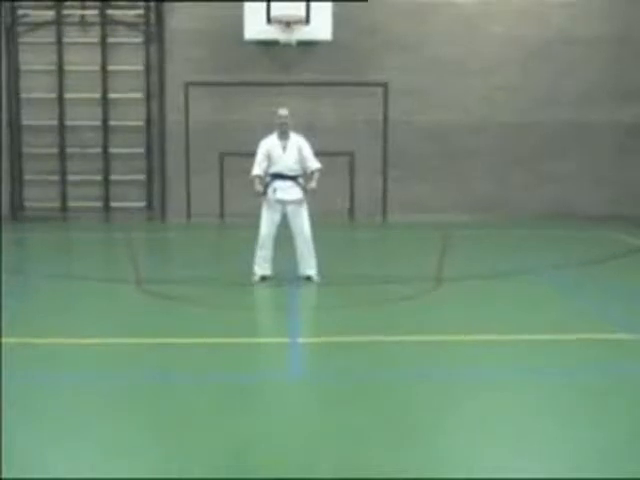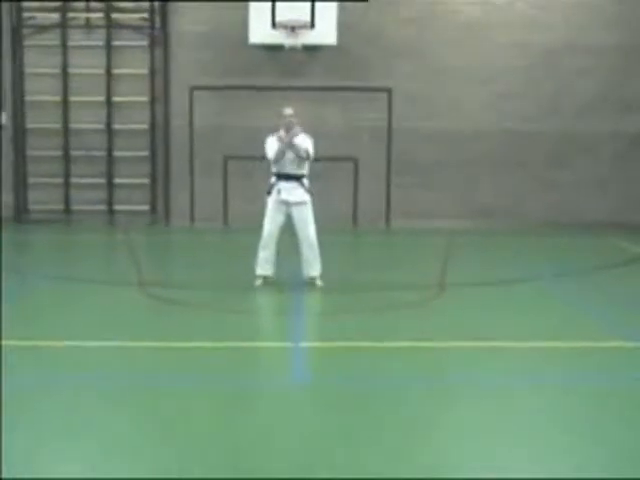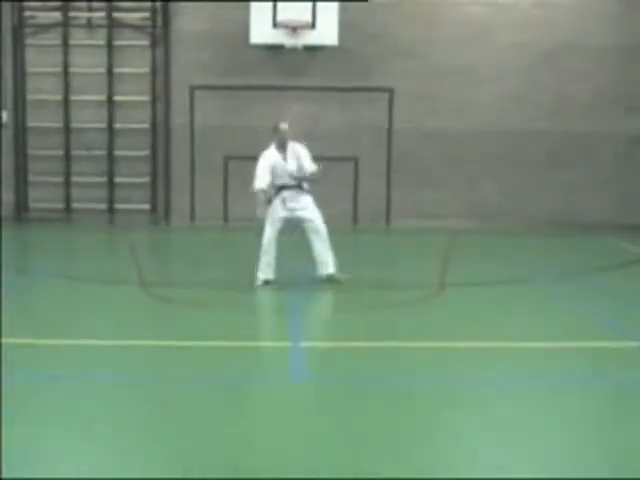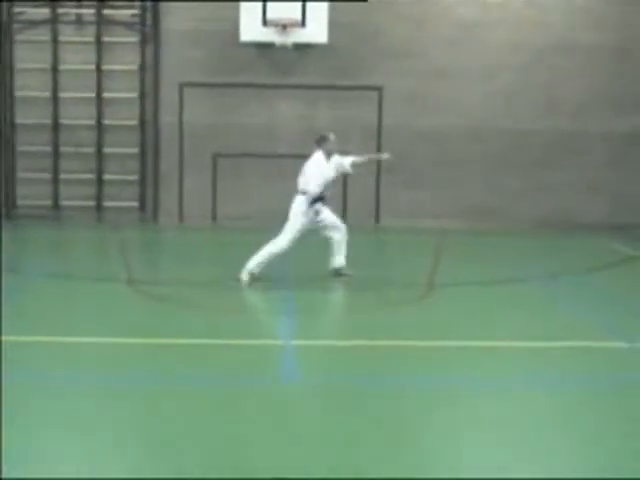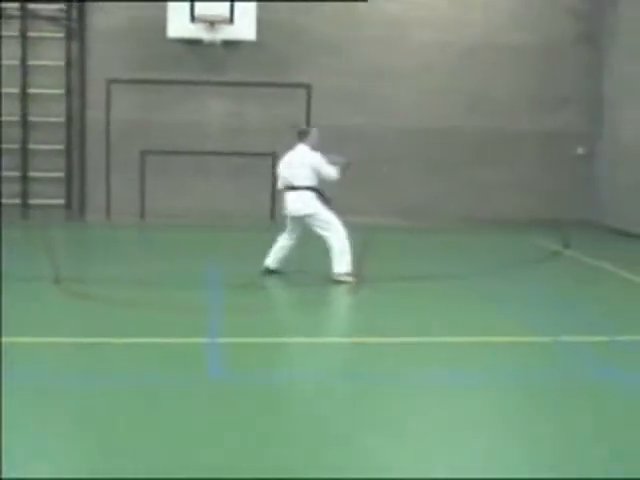
dt=1s
person 1, frame 1
left shoulder: (300, 141)
right shoulder: (267, 142)
left elbow: (312, 163)
right elbow: (259, 166)
left wrist: (313, 181)
right wrist: (257, 184)
left hip: (295, 190)
right hip: (273, 190)
left knee: (303, 232)
right knee: (266, 232)
left ankle: (308, 271)
right ankle: (262, 271)
person 1, frame 2
left shoulder: (304, 138)
right shoulder: (273, 139)
left elbow: (304, 155)
right elbow: (275, 158)
left wrist: (288, 140)
right wrist: (288, 140)
left hip: (299, 190)
right hip: (278, 189)
left knee: (308, 234)
right knee: (269, 233)
left ankle: (313, 274)
right ankle: (264, 273)
person 1, frame 3
left shoulder: (298, 148)
right shoulder: (267, 156)
left elbow: (312, 171)
right elbow: (261, 183)
left wrist: (305, 178)
right wrist: (261, 205)
left hip: (301, 196)
right hip: (279, 198)
left knee: (319, 231)
right knee: (269, 237)
left ankle: (328, 271)
right ankle: (265, 276)
person 1, frame 4
left shoulder: (332, 160)
right shoulder: (315, 164)
left elbow: (354, 161)
right elbow: (312, 190)
left wrist: (377, 156)
right wrist: (328, 182)
left hip: (317, 207)
right hip: (304, 206)
left knee: (339, 230)
right knee: (284, 241)
left ankle: (337, 267)
right ankle: (250, 270)
person 1, frame 5
left shoulder: (287, 158)
right shoulder: (312, 156)
left elbow: (280, 185)
right elbow: (332, 175)
right wrist: (340, 164)
left hip: (291, 200)
right hip: (307, 201)
left knee: (290, 234)
right knee: (336, 232)
left ankle: (270, 265)
right ankle: (342, 272)
